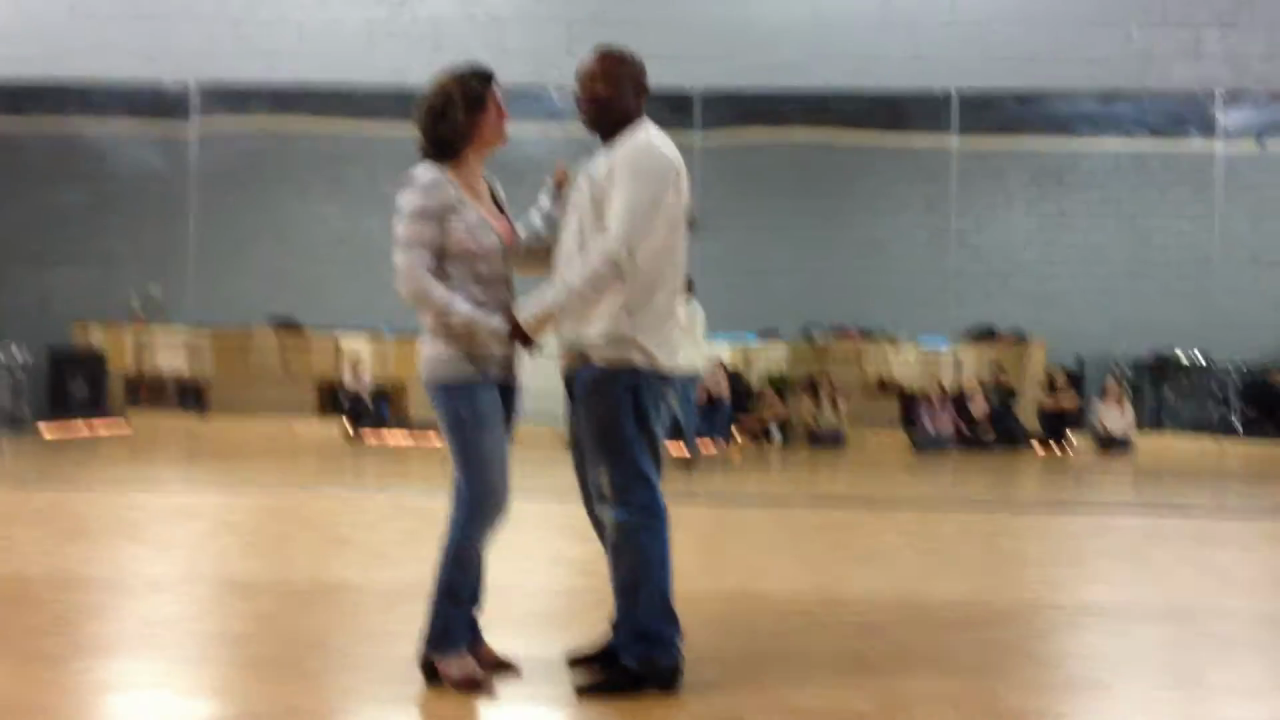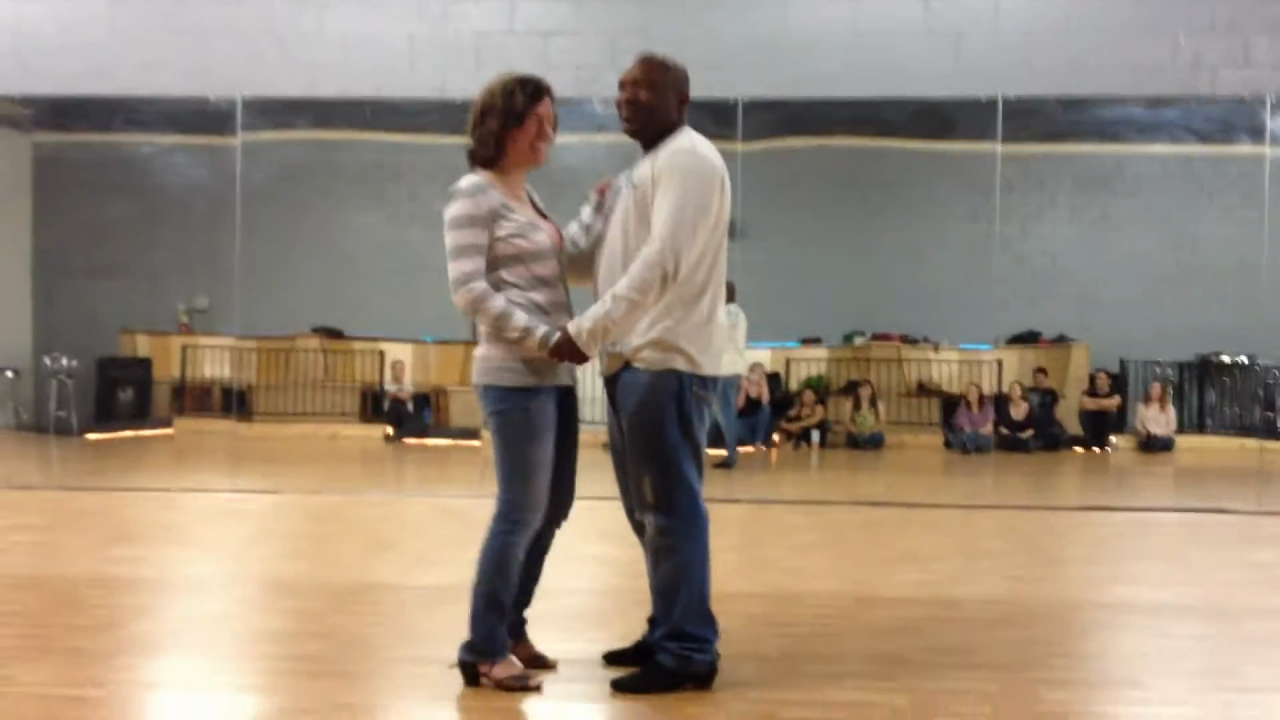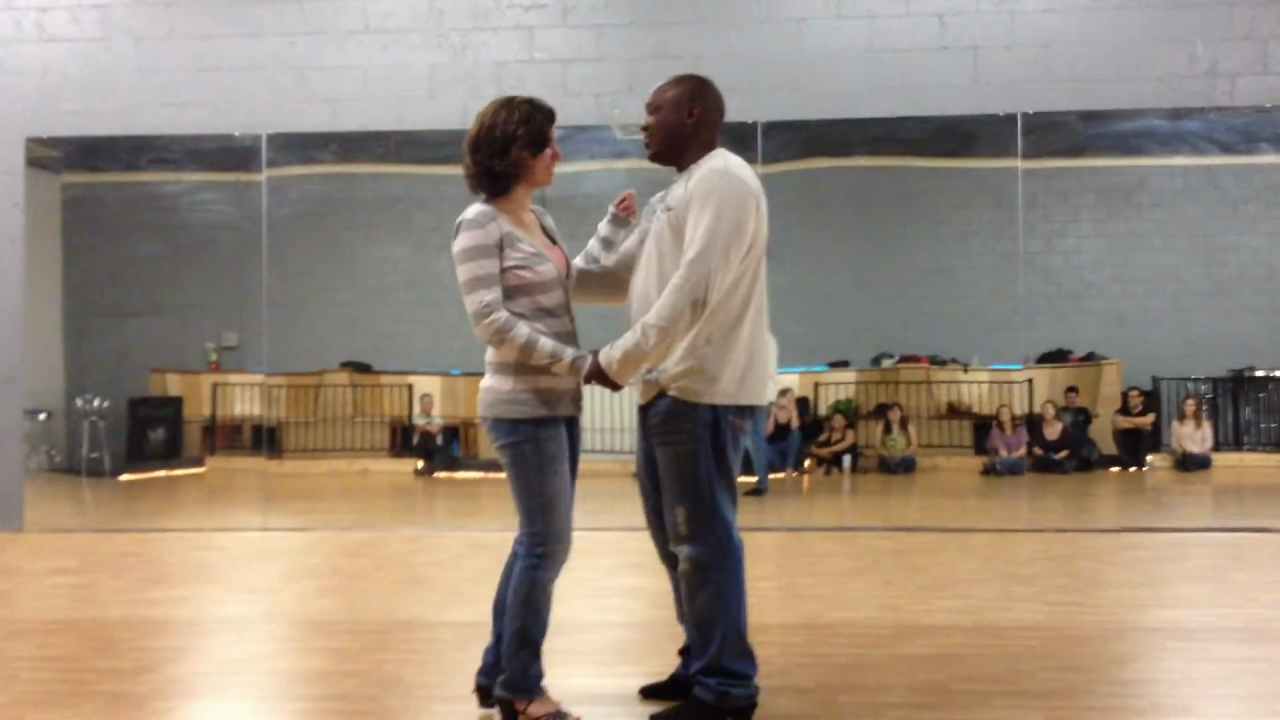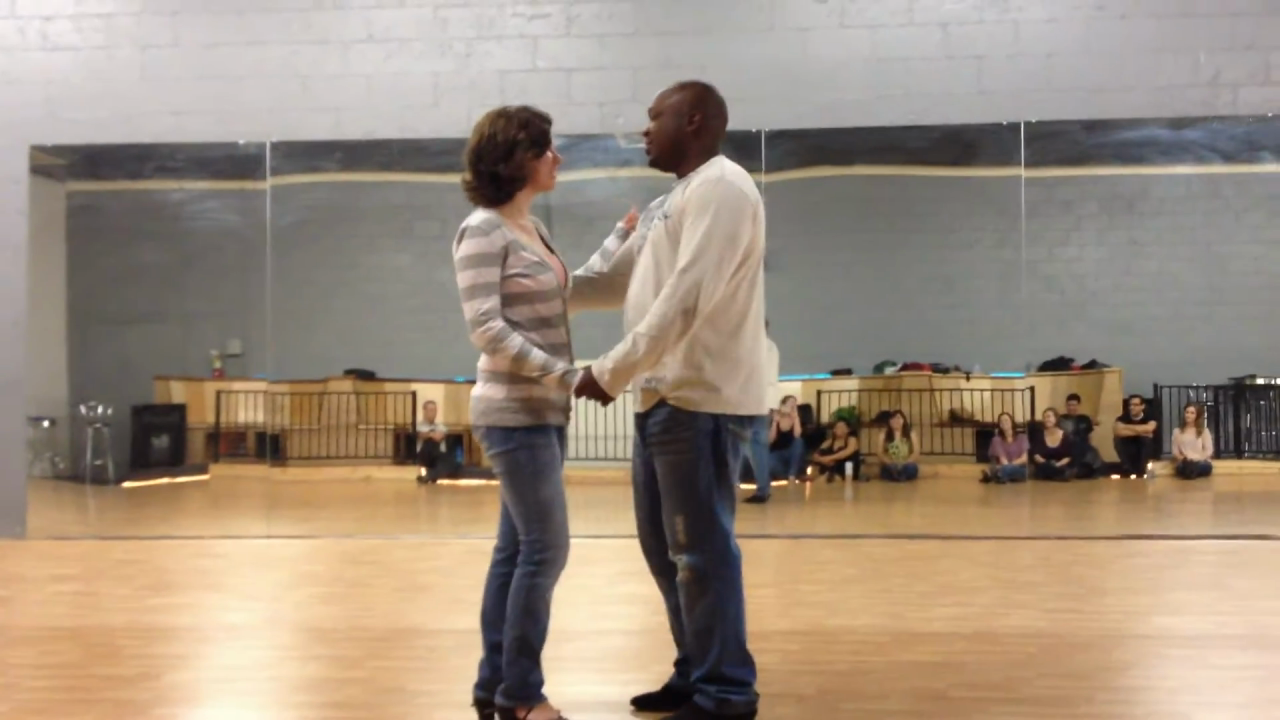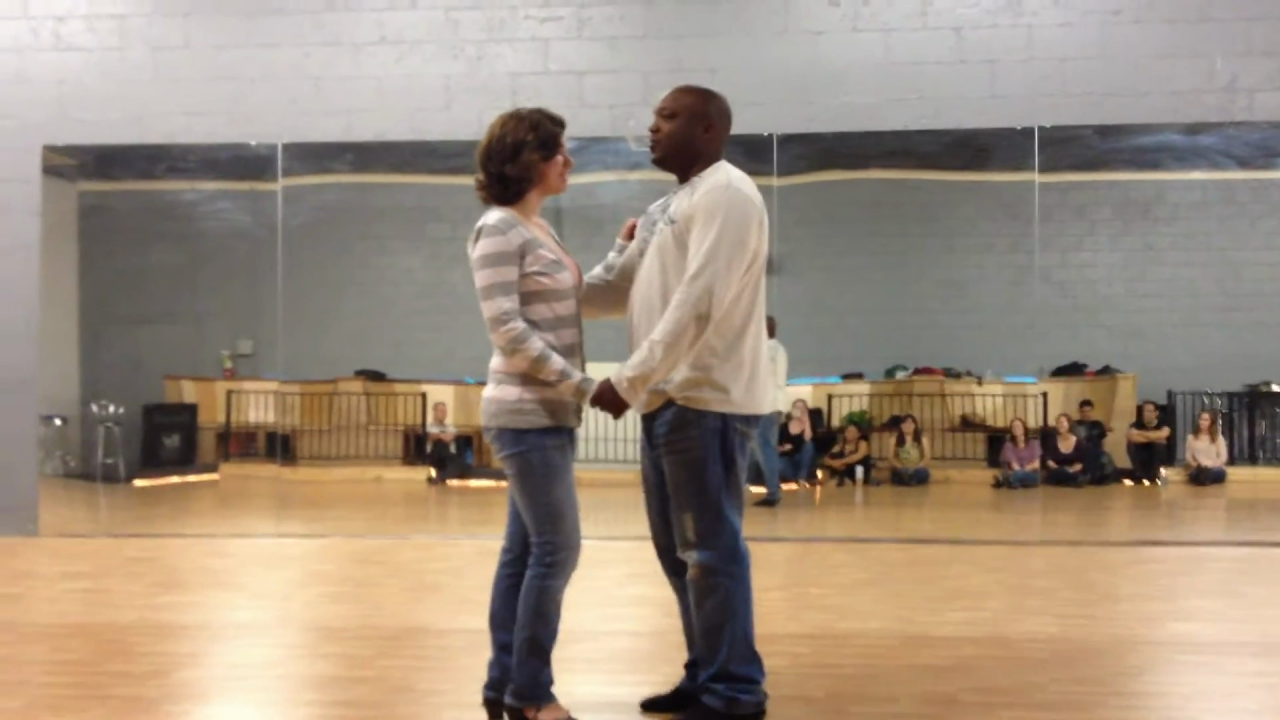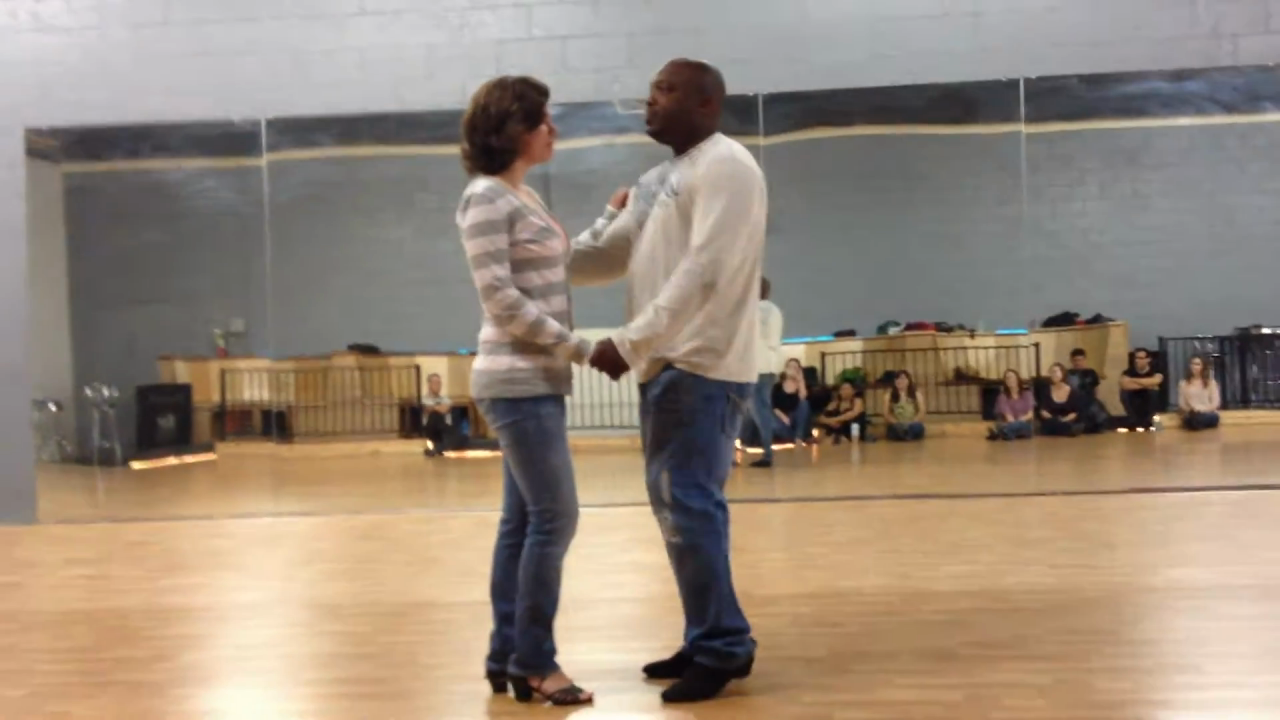
dt=0.5s
person 1, frame 1
left shoulder: (645, 154)
right shoulder: (610, 158)
left elbow: (618, 258)
left wrist: (535, 314)
left hip: (624, 359)
right hip: (599, 355)
left knee: (629, 505)
right knee: (611, 505)
left ankle: (652, 654)
right ankle: (632, 636)
person 1, frame 2
left shoulder: (688, 159)
right shoulder: (646, 169)
left elbow: (664, 263)
right elbow: (618, 260)
left wrist: (586, 330)
left hip: (666, 363)
right hip: (635, 360)
left knee: (670, 508)
right knee: (649, 509)
left ankle: (688, 650)
right ankle: (667, 634)
person 1, frame 3
left shoulder: (722, 179)
right shoulder: (681, 189)
left elbow: (694, 288)
right elbow: (632, 275)
left wrist: (620, 358)
left hip: (703, 392)
right hip: (670, 389)
left knee: (703, 540)
right knee: (677, 538)
right ankle: (702, 664)
person 1, frame 4
left shoulder: (721, 188)
right shoulder: (679, 199)
left elbow: (687, 300)
right elbow: (621, 278)
left wrist: (609, 372)
left hip: (702, 400)
right hip: (666, 397)
left knee: (701, 550)
right knee: (666, 544)
person 1, frame 5
left shoulder: (725, 194)
right shoulder: (669, 207)
left elbow: (698, 303)
left wrist: (628, 381)
left hip: (707, 402)
right hip: (669, 401)
left knee: (710, 549)
right knee: (680, 549)
person 1, frame 6
left shoulder: (725, 165)
right shoulder: (659, 181)
left elbow: (703, 272)
right elbow: (610, 254)
left wrist: (629, 342)
left hip: (701, 367)
right hip: (665, 366)
left knee: (686, 505)
right knee: (682, 506)
left ankle: (722, 645)
right ankle: (709, 641)
person 2, frame 1
left shoulder: (490, 188)
right shoulder: (428, 186)
left elbow: (518, 252)
right elbow: (414, 280)
left wrist: (553, 199)
right wrist: (491, 326)
left hip: (496, 366)
right hip: (459, 366)
left knee: (476, 500)
right knee: (484, 497)
left ankle: (463, 634)
right ankle: (443, 643)
person 2, frame 2
left shoulder: (527, 196)
right shoulder: (474, 193)
right elbow: (468, 288)
right wrist: (541, 337)
left hip: (552, 374)
right hip: (514, 374)
left knee: (551, 508)
right knee: (522, 511)
left ankle: (509, 627)
right ankle: (483, 649)
person 2, frame 3
left shoulder: (534, 219)
right shoulder: (480, 224)
left elbow: (570, 286)
right elbow: (491, 320)
left wrist: (614, 224)
right wrist: (575, 362)
left hip: (556, 403)
right hip: (523, 405)
left knee: (537, 541)
right knee: (547, 543)
left ankle: (499, 670)
person 2, frame 4
left shoulder: (527, 228)
right shoulder: (483, 231)
left elbow: (570, 299)
right elbow: (487, 331)
left wrist: (621, 241)
right wrist: (565, 374)
left hip: (539, 413)
right hip: (514, 414)
left knee: (518, 550)
right knee: (547, 550)
person 2, frame 5
left shoulder: (540, 229)
right shoulder: (498, 228)
left elbow: (578, 304)
right elbow: (506, 329)
left wrist: (624, 252)
right wrist: (582, 384)
left hip: (548, 413)
right hip: (526, 412)
left knee: (525, 551)
right knee: (557, 550)
person 2, frame 6
left shoulder: (525, 196)
right shoulder: (486, 197)
left elbow: (560, 272)
right elbow: (499, 298)
left wrist: (612, 218)
right wrist: (579, 347)
left hip: (537, 381)
right hip: (517, 382)
left knee: (523, 520)
right knee: (554, 518)
left ankle: (507, 654)
right ankle: (532, 661)
